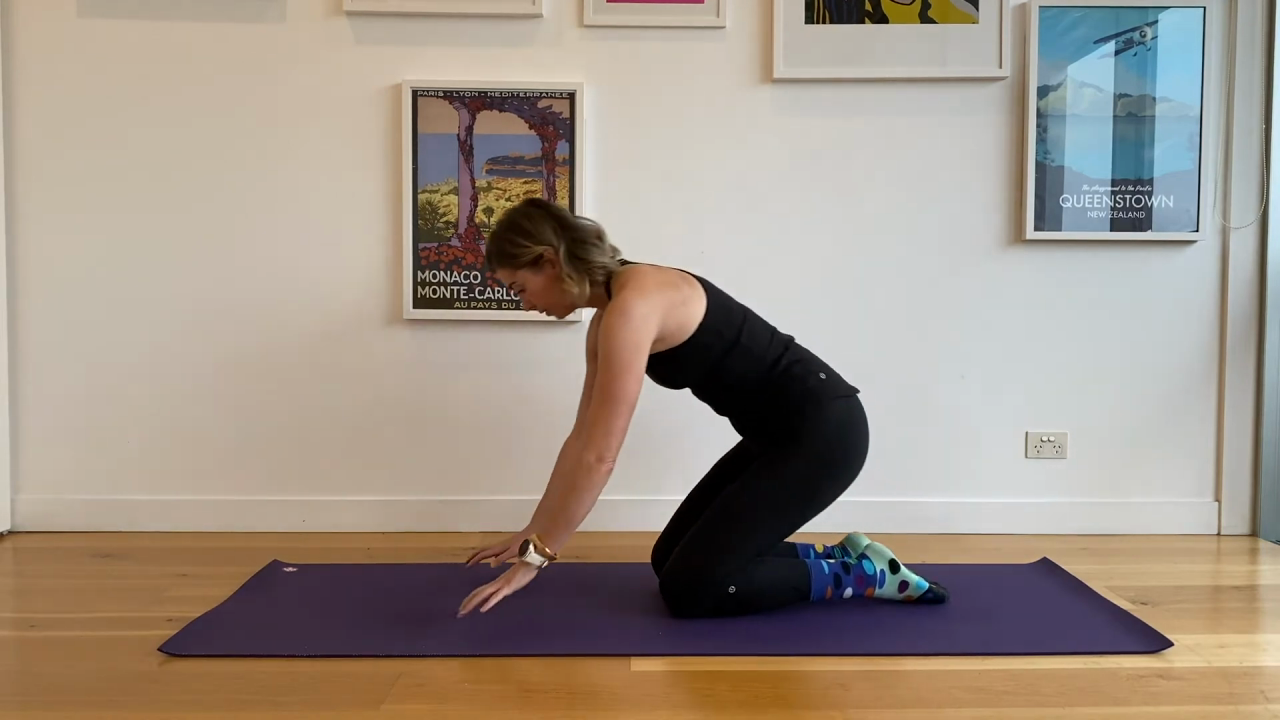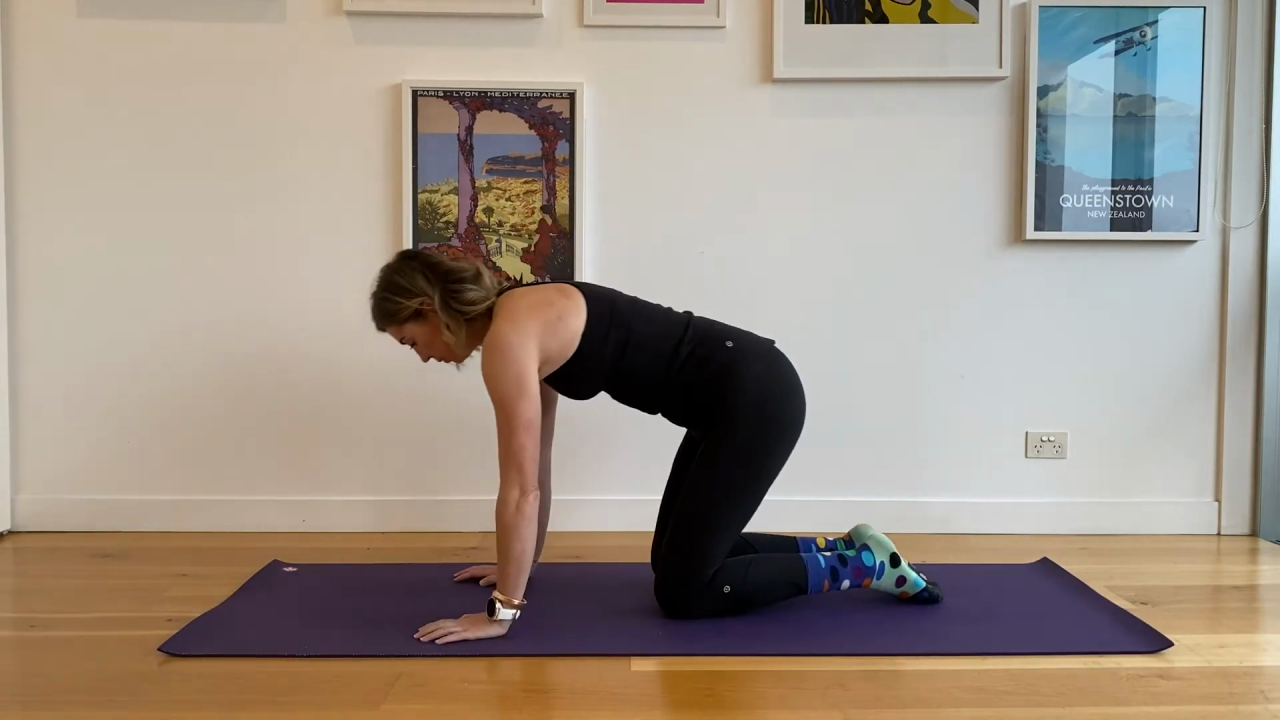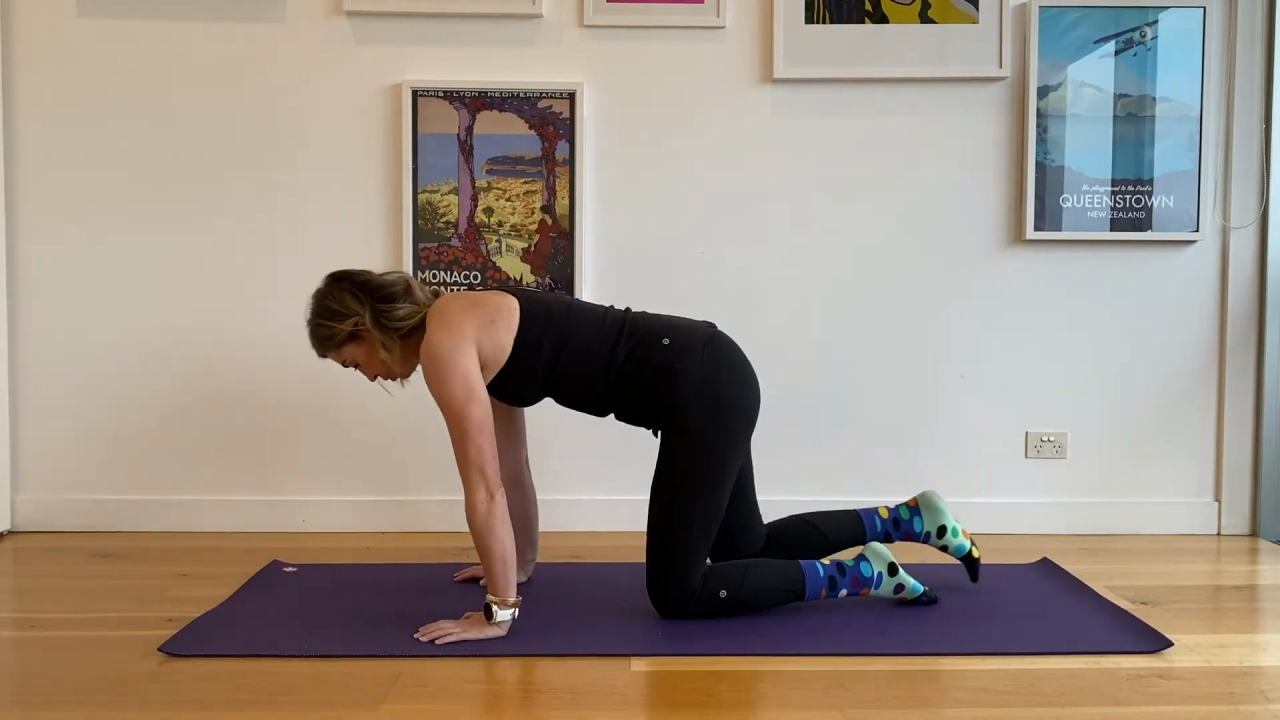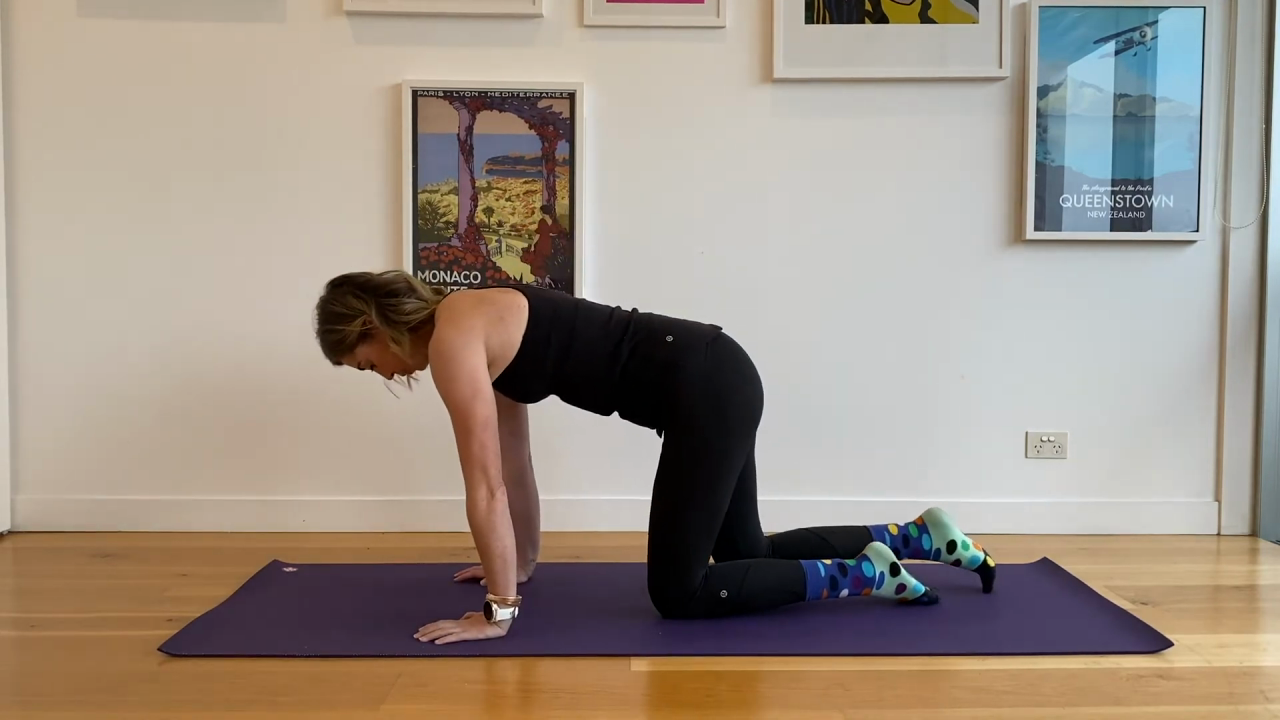
dt=0.5s
person 1, frame 1
left shoulder: (631, 306)
right shoulder: (611, 313)
left elbow: (598, 458)
right elbow: (583, 438)
left wrist: (533, 556)
right wrist: (530, 533)
left hip: (823, 431)
right hip: (777, 433)
left knee: (691, 588)
right knee: (671, 561)
left ankle: (856, 574)
right ankle: (836, 556)
person 1, frame 2
left shoulder: (508, 337)
right shoulder: (525, 324)
left elbow: (520, 487)
right elbow: (534, 470)
left wrist: (503, 608)
right wrist: (520, 564)
left hip: (756, 396)
right hip: (741, 390)
left knee: (684, 591)
right knee: (681, 558)
left ankle: (858, 565)
right ankle: (840, 547)
person 1, frame 3
left shoulder: (443, 346)
right shoulder: (475, 333)
left elbow: (487, 491)
right elbow: (511, 471)
left wrist: (500, 609)
right wrist: (520, 565)
left hip: (702, 388)
right hip: (707, 376)
left knee: (678, 592)
right knee: (742, 547)
left ankle: (857, 574)
right ankle: (907, 518)
person 1, frame 4
left shoulder: (451, 341)
right shoulder: (480, 330)
left elbow: (487, 488)
right elbow: (512, 465)
left wrist: (499, 608)
right wrist: (521, 562)
left hip: (705, 389)
right hip: (712, 379)
left knee: (679, 591)
right knee: (742, 555)
left ankle: (863, 574)
right ankle: (918, 539)
